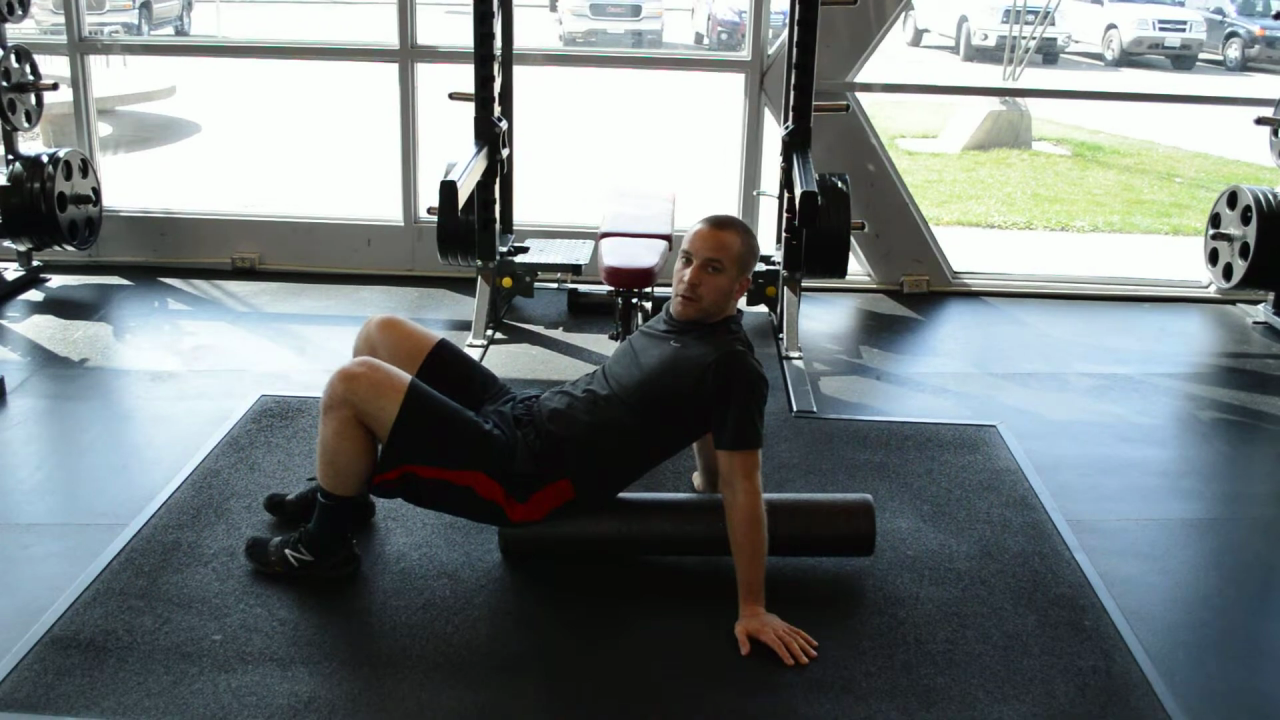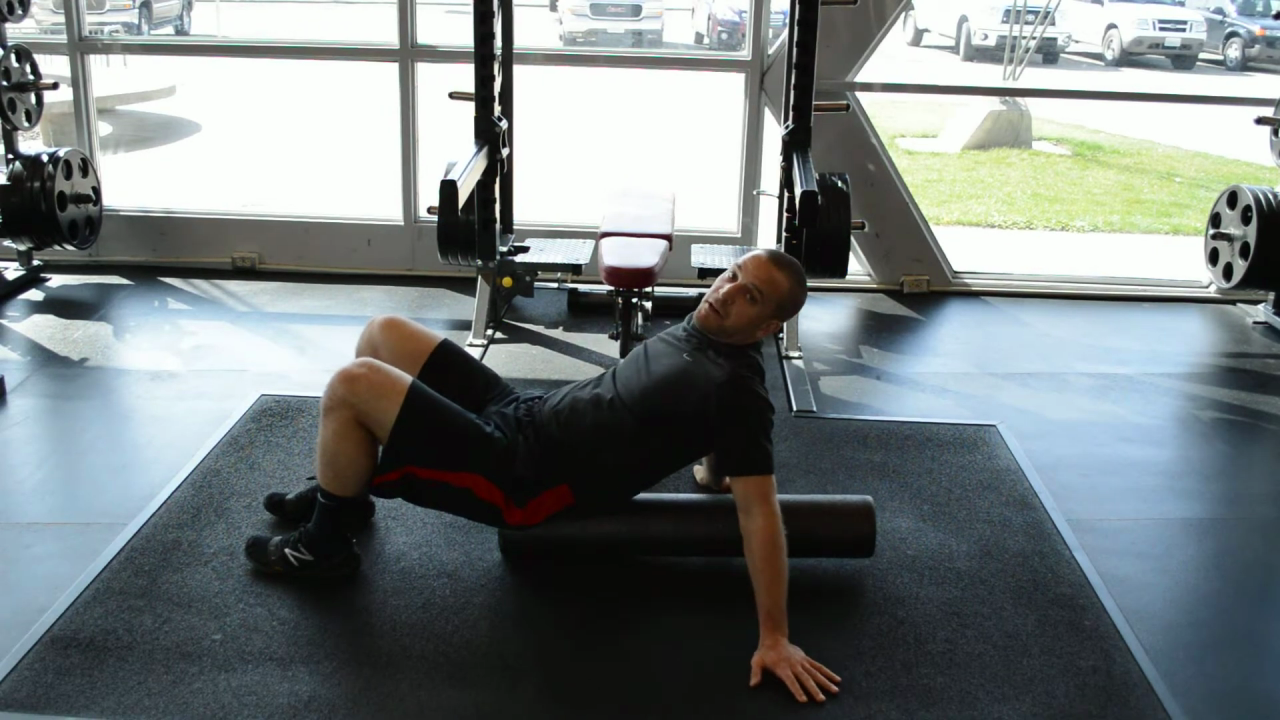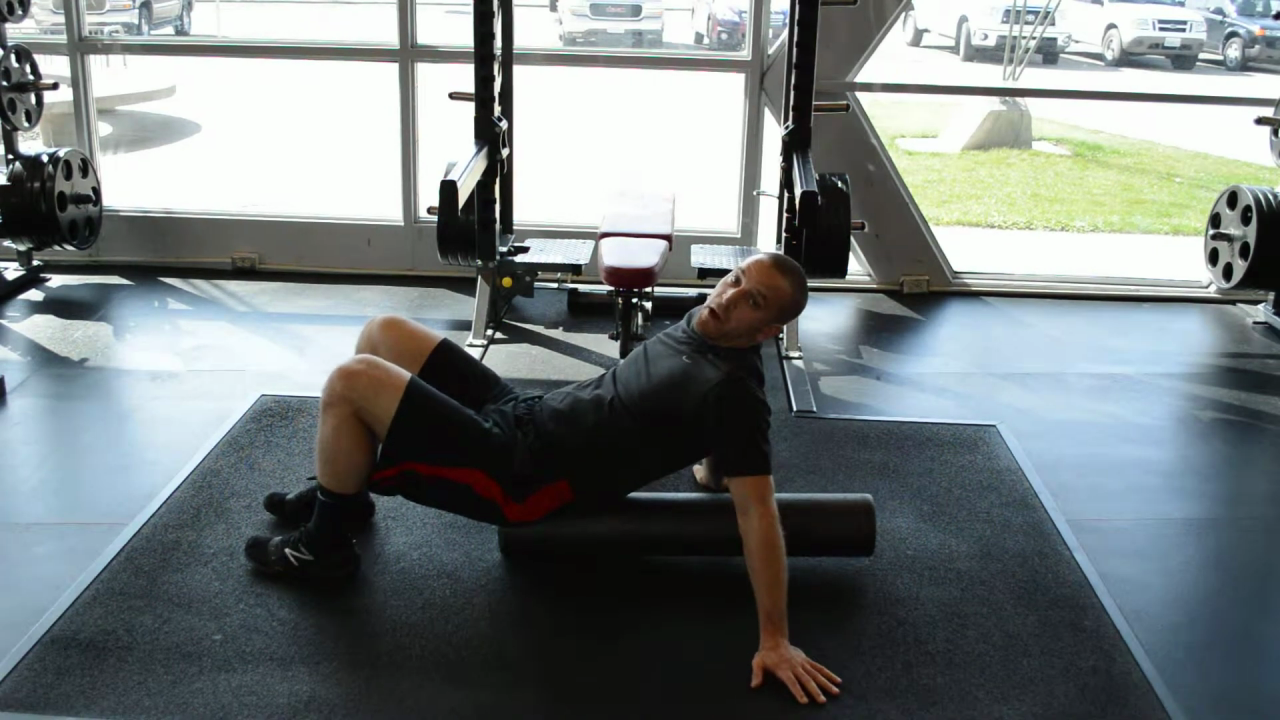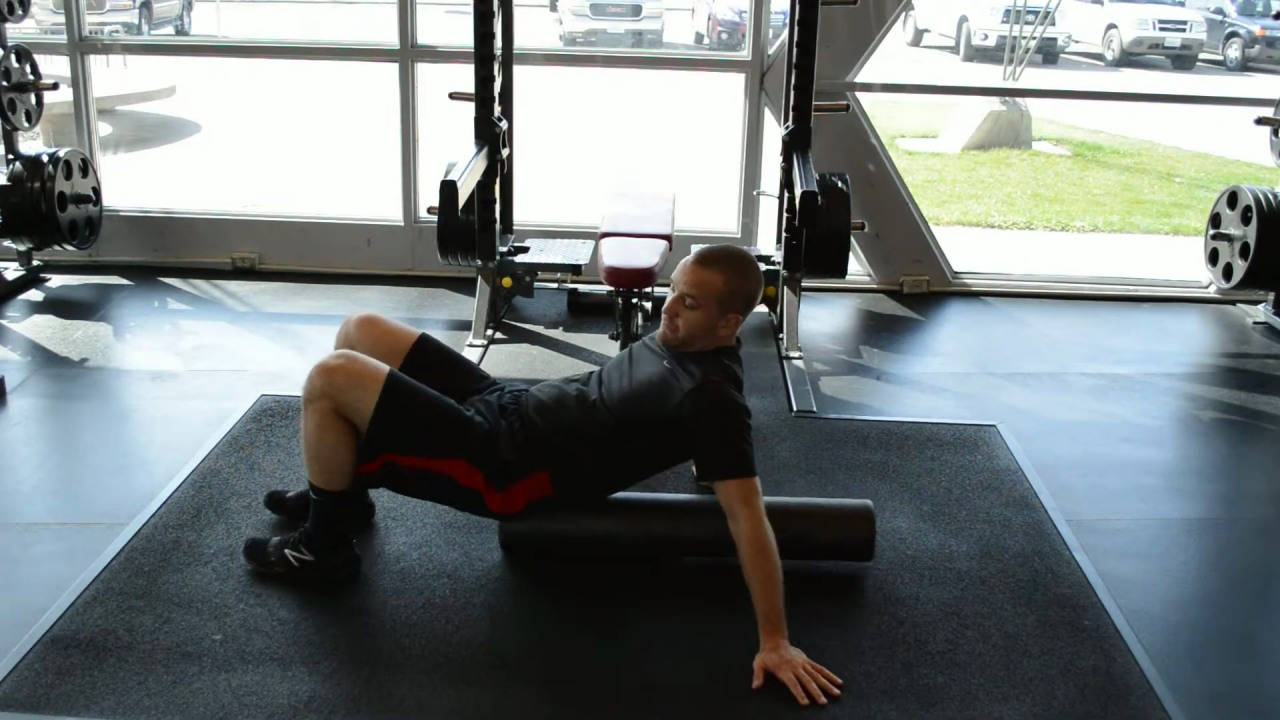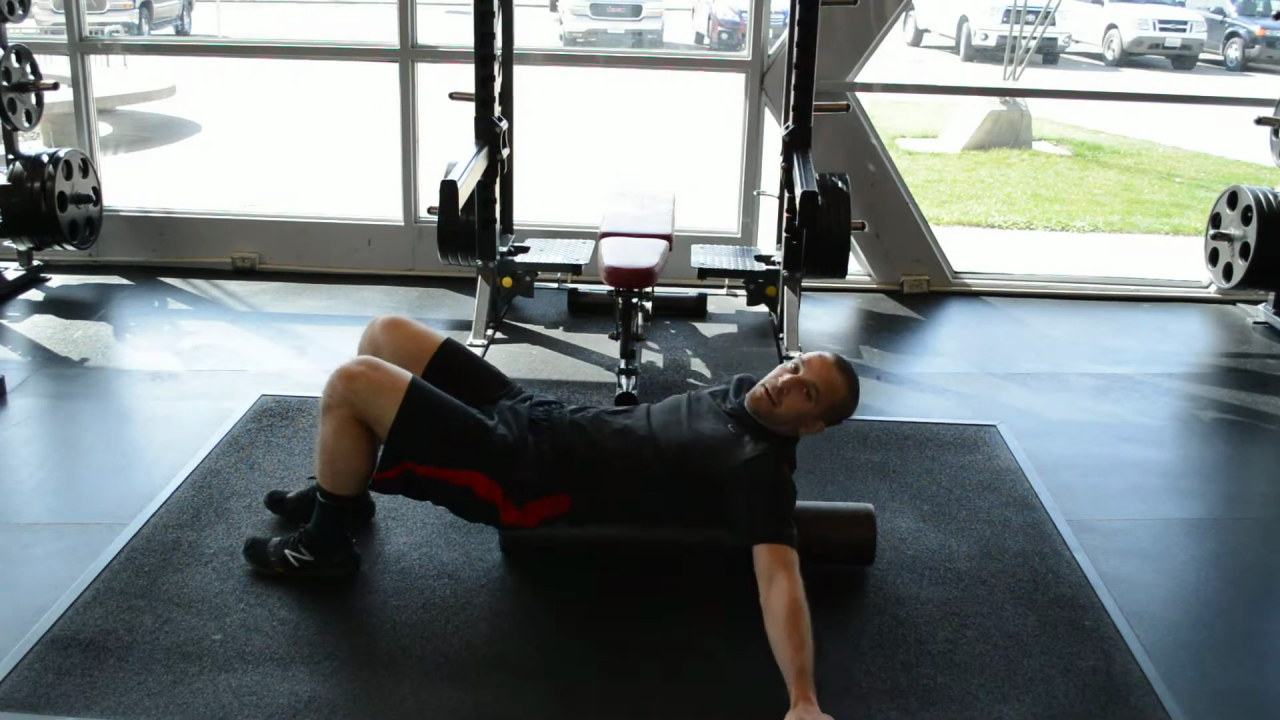
dt=1s
person 1, frame 1
left shoulder: (731, 366)
right shoulder: (681, 316)
left elbow: (741, 486)
left wrist: (752, 607)
left hip: (521, 474)
right hip: (519, 415)
left knee: (350, 385)
right knee: (380, 332)
left ankle: (325, 544)
right ankle: (345, 492)
person 1, frame 2
left shoulder: (738, 389)
right shoulder: (703, 328)
left elbow: (758, 511)
left wrist: (774, 638)
left hip: (518, 475)
right hip: (520, 415)
left knee: (350, 385)
right knee: (383, 333)
left ankle: (324, 545)
right ankle: (344, 495)
person 1, frame 3
left shoulder: (733, 392)
right shoulder: (704, 324)
left elbow: (756, 513)
left wrist: (774, 640)
left hip: (516, 472)
right hip: (521, 414)
left knee: (349, 382)
right knee: (383, 333)
left ankle: (324, 544)
right ankle: (344, 494)
person 1, frame 4
left shoulder: (710, 397)
right shoulder: (687, 334)
left elbow: (747, 518)
left wrist: (774, 641)
left hip: (501, 462)
right hip: (507, 406)
left knee: (329, 379)
right knee: (359, 332)
left ankle: (323, 544)
right ankle: (342, 494)
person 1, frame 5
left shoulder: (761, 468)
right shoulder: (749, 394)
left elbow: (779, 580)
left hip: (520, 476)
right hip: (535, 417)
left knee: (350, 384)
right knee: (385, 333)
left ankle: (323, 545)
right ankle: (343, 494)
